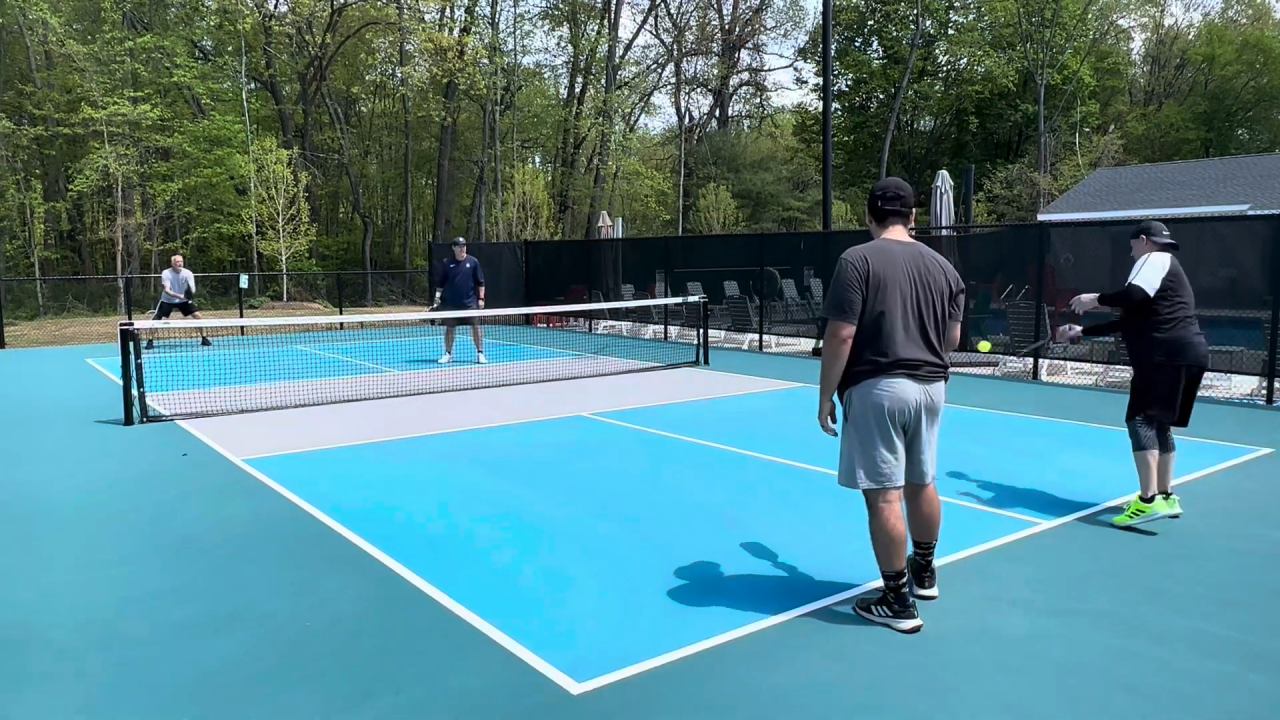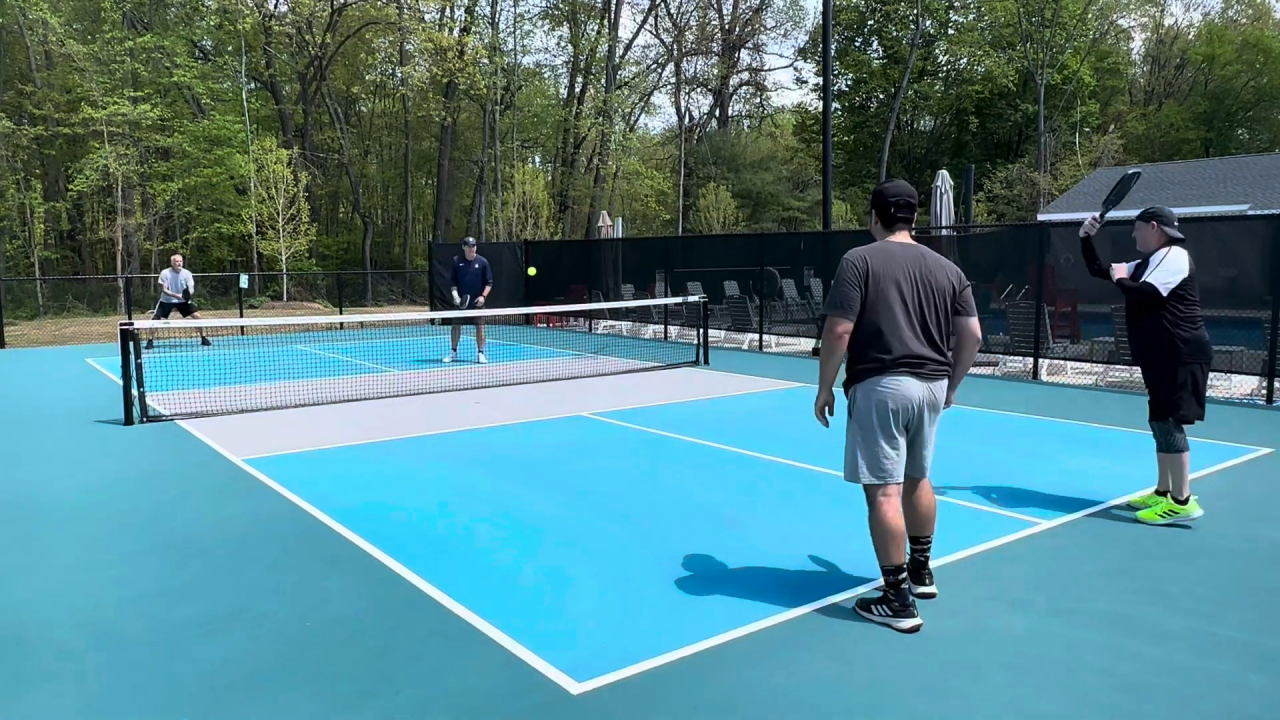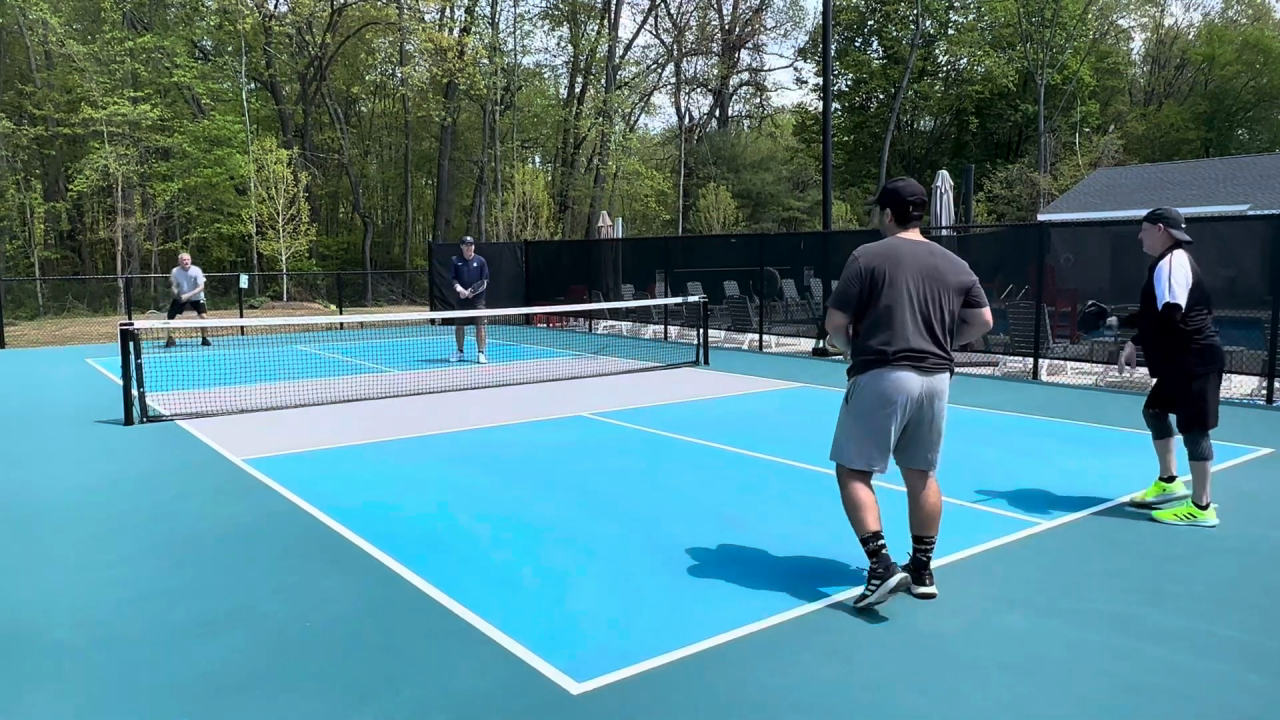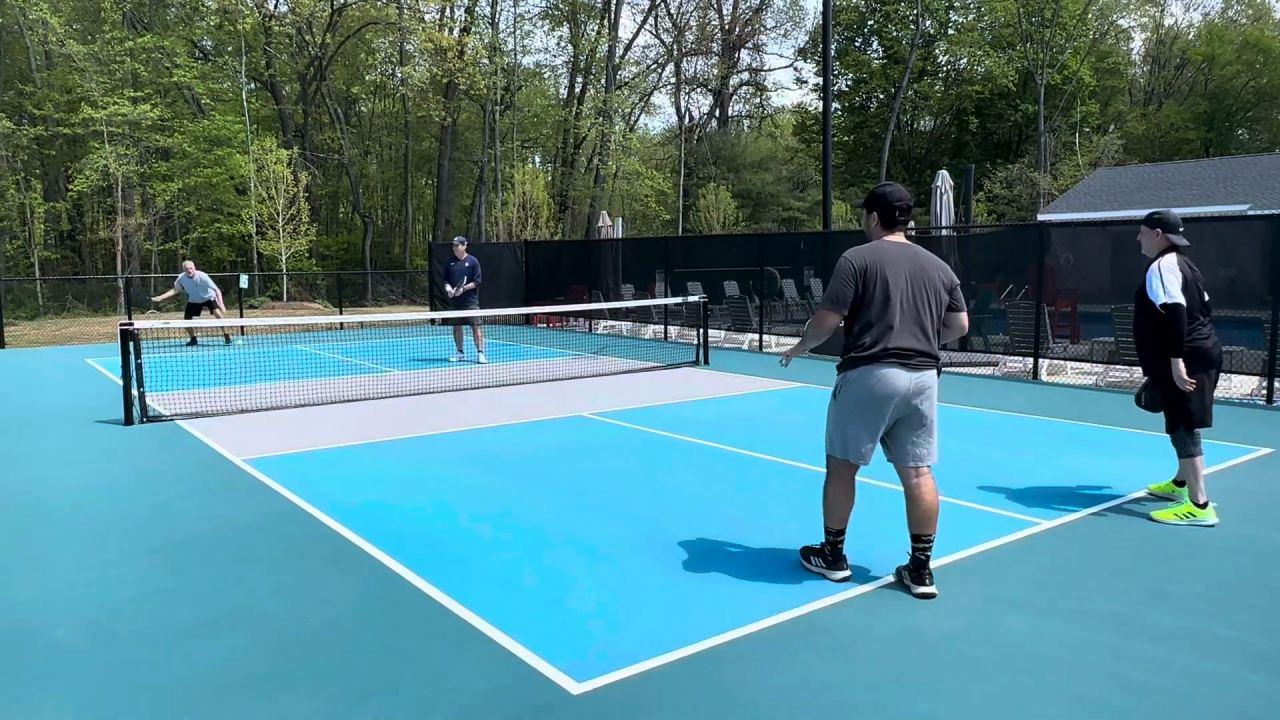
dt=0.3s
person 1, frame 1
left shoulder: (857, 260)
right shoulder: (942, 266)
left elbow: (840, 336)
right elbow: (952, 338)
left wrist: (825, 396)
left hip: (876, 389)
right hip: (929, 387)
left knee: (884, 495)
right knee: (921, 484)
left ankle: (898, 601)
right ankle: (925, 573)
person 1, frame 2
left shoulder: (859, 261)
right shoulder: (945, 267)
left elbow: (838, 331)
right elbow: (971, 335)
left wrist: (825, 385)
right wrist: (951, 382)
left hip: (881, 386)
right hip: (931, 386)
left knee: (882, 491)
right knee: (917, 479)
left ankle: (898, 600)
right ankle: (921, 571)
person 1, frame 3
left shoulder: (868, 257)
right shoulder: (954, 264)
left elbow: (835, 323)
right elbow: (983, 321)
left wrist: (849, 346)
left hip: (881, 378)
right hip: (934, 379)
left knee: (853, 473)
right knee: (922, 475)
left ankle: (882, 565)
right ankle: (921, 570)
person 1, frame 4
left shoulder: (858, 259)
right shoulder: (938, 266)
left elbow: (826, 321)
right elbow: (959, 326)
left wrist: (798, 346)
left hip: (869, 376)
right hip: (922, 378)
left knee: (842, 466)
right knee: (917, 473)
left ankle: (833, 555)
right ankle: (920, 569)
person 2, frame 1
left shoulder: (1154, 260)
right shoulder: (1166, 270)
left elbow: (1134, 297)
right elbow: (1129, 321)
left wrist: (1094, 299)
right wrist: (1082, 332)
left hip: (1166, 355)
right hip: (1189, 356)
left knee: (1140, 420)
right knee: (1159, 424)
left ankle: (1149, 500)
right ankle: (1165, 496)
person 2, frame 2
left shoulder: (1172, 256)
right shoulder: (1147, 263)
left elbow: (1145, 294)
right elbow: (1100, 272)
left wrist: (1122, 277)
right wrist: (1086, 240)
left hip: (1180, 355)
right hip: (1162, 357)
left knee: (1168, 420)
right knee: (1162, 422)
left ankle: (1183, 501)
right ankle: (1164, 493)
person 2, frame 3
left shoulder: (1172, 262)
right shoulder: (1166, 265)
left elbow: (1169, 315)
right elbow: (1151, 314)
left wrist: (1134, 344)
right wrist: (1120, 321)
left hip: (1194, 361)
right hip: (1178, 362)
left knee: (1193, 428)
right knee: (1154, 411)
left ankle: (1201, 507)
right ankle: (1168, 482)
person 2, frame 4
left shoulder: (1161, 266)
right shoulder: (1184, 264)
left elbow: (1174, 314)
left wrist: (1175, 359)
left hip: (1186, 361)
right hip: (1203, 355)
left knee: (1179, 428)
right knee: (1185, 425)
left ankle: (1200, 506)
right ankle: (1183, 484)
